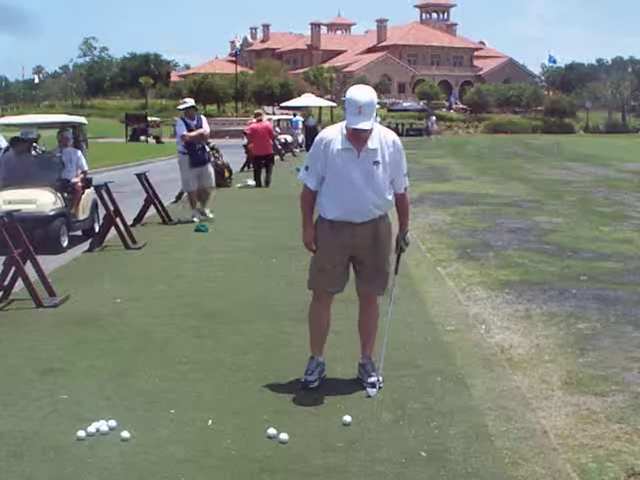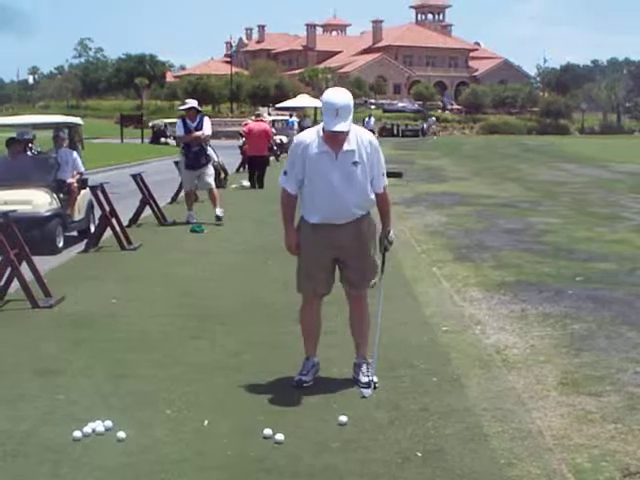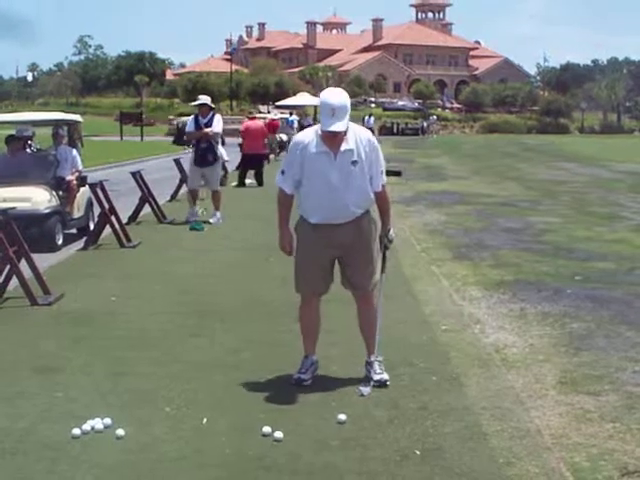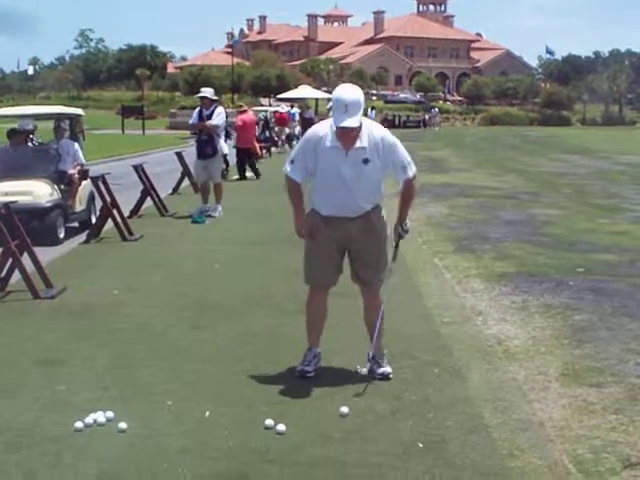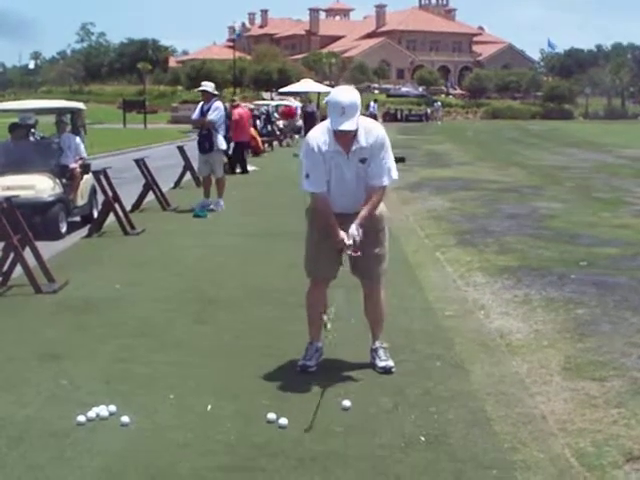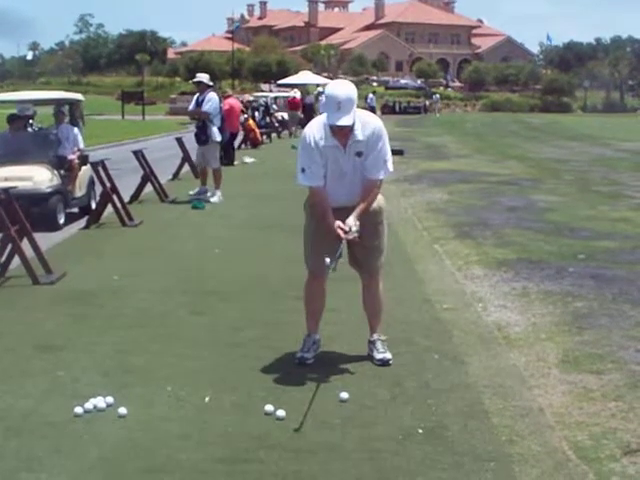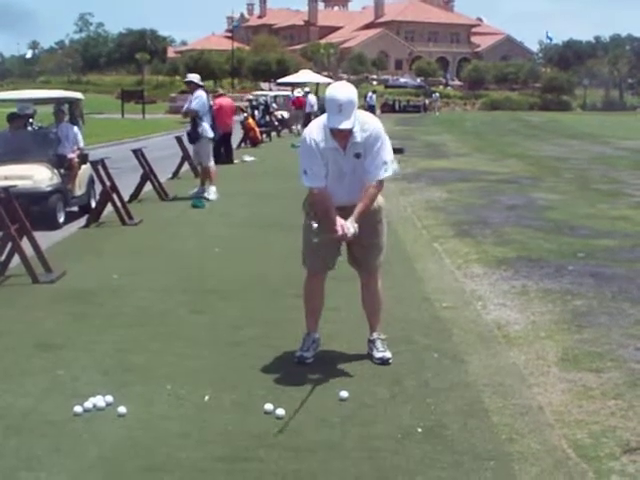
dt=0.4s
person 1, frame 1
left shoulder: (390, 142)
right shoulder: (326, 140)
left elbow: (400, 191)
right elbow: (310, 187)
left wrist: (404, 229)
right wrist: (307, 226)
left hip: (374, 229)
right hip: (331, 229)
left knee: (369, 298)
right knee: (321, 296)
left ankle: (367, 361)
right ankle: (316, 361)
person 1, frame 2
left shoulder: (367, 142)
right shoulder: (303, 143)
left elbow: (380, 190)
right elbow: (290, 190)
left wrist: (387, 228)
right wrist: (289, 230)
left hip: (357, 229)
right hip: (315, 230)
left knee: (358, 297)
right knee: (311, 298)
left ankle: (362, 361)
right ankle: (310, 360)
person 1, frame 3
left shoulder: (366, 141)
right shoulder: (302, 143)
left elbow: (379, 188)
right elbow: (286, 190)
left wrist: (386, 226)
right wrist: (283, 229)
left hip: (358, 228)
right hip: (314, 230)
left knee: (365, 295)
right knee: (309, 297)
left ankle: (373, 359)
right ankle: (309, 359)
person 1, frame 4
left shoulder: (381, 138)
right shoulder: (315, 137)
left elbow: (409, 178)
right elbow: (293, 176)
left wrist: (402, 219)
right wrist: (299, 215)
left hip: (368, 222)
right hip: (324, 222)
left knee: (372, 289)
right knee: (318, 288)
left ankle: (377, 353)
right ankle: (312, 351)
person 1, frame 5
left shoulder: (376, 135)
right shoulder: (315, 141)
left elbow: (378, 188)
right elbow: (318, 194)
left wrist: (358, 224)
right wrist: (336, 231)
left hip: (367, 216)
right hip: (326, 217)
left knee: (372, 282)
right knee: (319, 281)
left ankle: (377, 345)
right ankle: (314, 345)
person 1, frame 6
left shoulder: (373, 128)
right shoulder: (312, 135)
left elbow: (375, 180)
right elbow: (315, 187)
left wrist: (356, 216)
right wrist: (331, 222)
left hip: (365, 208)
right hip: (324, 209)
left knee: (371, 275)
right knee: (316, 274)
left ankle: (375, 338)
right ankle: (311, 337)
person 1, frame 7
left shoulder: (372, 128)
right shoulder: (312, 136)
left elbow: (376, 181)
right elbow: (318, 188)
left wrist: (354, 219)
right wrist: (335, 220)
left hip: (365, 206)
right hip: (324, 208)
left knee: (370, 273)
right knee: (315, 273)
left ankle: (375, 336)
right ankle: (311, 336)
person 2, frame 1
left shoulder: (201, 118)
right shoulder: (180, 121)
left elbow: (206, 136)
right elbow: (185, 137)
left wrist: (191, 135)
right wrist: (199, 132)
left hip: (203, 156)
right hip: (187, 158)
left knee: (208, 185)
right knee: (191, 188)
left ankle: (202, 208)
right ankle: (195, 212)
person 2, frame 2
left shoulder: (204, 120)
right shoulder: (181, 122)
left elbow: (205, 138)
right elbow: (180, 139)
left wrist: (189, 137)
right wrist: (197, 135)
left hip: (203, 158)
right hip: (187, 159)
left knee: (210, 186)
right knee: (189, 189)
left ankle: (218, 210)
right ankle: (190, 213)
person 2, frame 3
left shoulder: (216, 117)
right shoulder: (193, 119)
left elbow: (213, 135)
right elbow: (188, 135)
left wrist: (198, 133)
right wrist: (205, 131)
left hip: (212, 157)
right hip: (197, 156)
left knee: (215, 187)
right knee: (192, 186)
left ankle: (217, 214)
right ankle: (193, 209)
person 2, frame 4
left shoulder: (219, 110)
right shoulder: (198, 111)
left elbow: (213, 127)
right elbow: (192, 126)
left wrist: (201, 125)
right wrist: (205, 124)
left hip: (215, 150)
right hip: (201, 149)
left knee: (216, 180)
right knee: (202, 180)
left ankle: (218, 207)
right ankle: (205, 206)
person 2, frame 5
left shoulder: (217, 105)
right shoulder: (201, 105)
left elbow: (209, 124)
right elbow: (194, 122)
left wrist: (200, 121)
right wrist: (204, 120)
left hip: (215, 144)
right hip: (203, 144)
left knee: (218, 174)
right knee: (204, 174)
left ankle: (219, 201)
right ankle: (206, 201)
person 2, frame 6
left shoulder: (212, 96)
right shoulder: (197, 96)
left elbow: (204, 115)
right elbow: (190, 113)
left wrist: (196, 112)
right wrist: (199, 112)
left hip: (211, 135)
right hip: (202, 134)
left knee: (214, 164)
right knee: (201, 163)
left ankle: (217, 192)
right ankle: (203, 188)
person 2, frame 7
left shoulder: (200, 94)
right shoulder: (193, 96)
left elbow: (191, 112)
right elbow: (184, 113)
left wrist: (187, 111)
right wrist: (188, 111)
left hip: (204, 133)
right hip: (197, 133)
left knee: (208, 162)
right knee: (202, 162)
left ankle: (212, 189)
right ankle: (202, 188)
